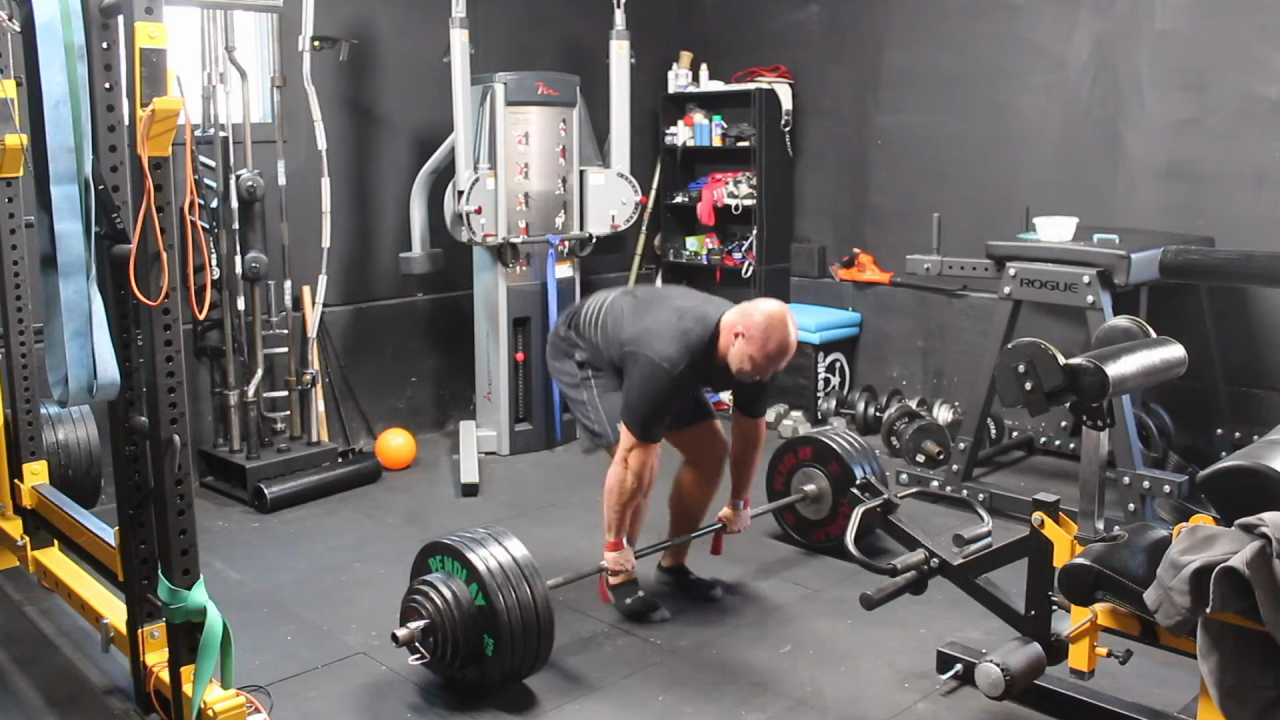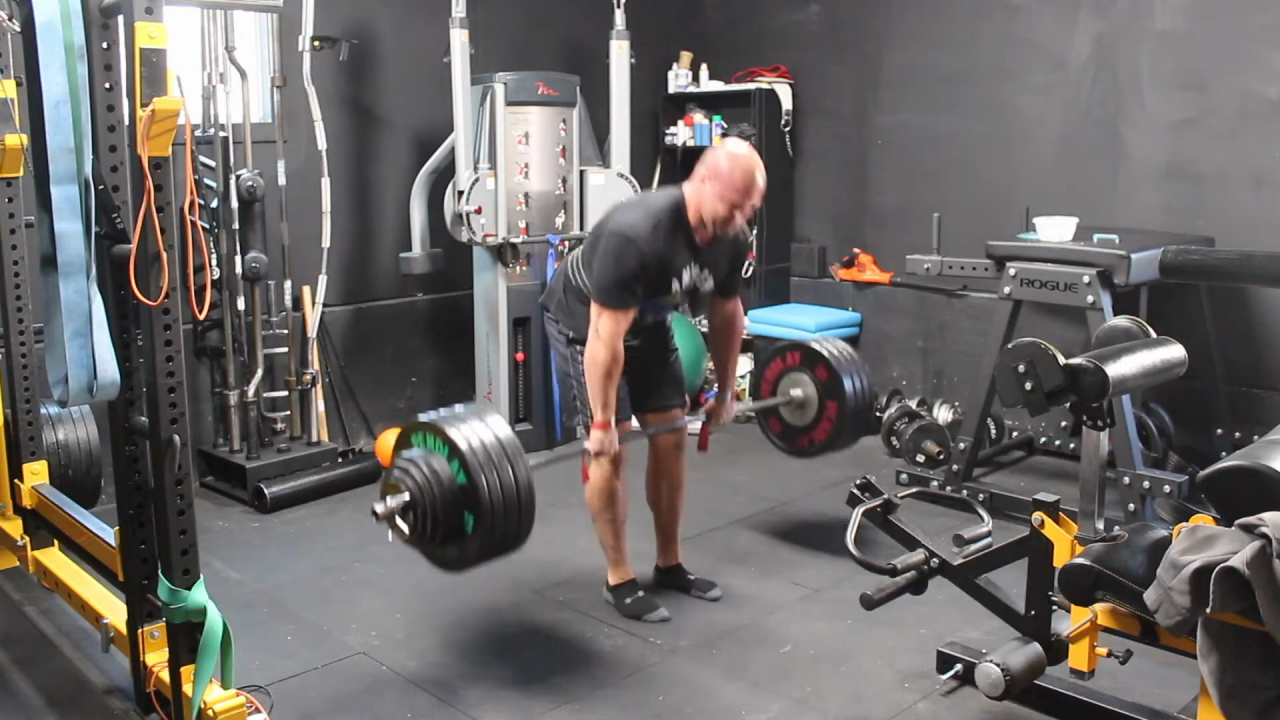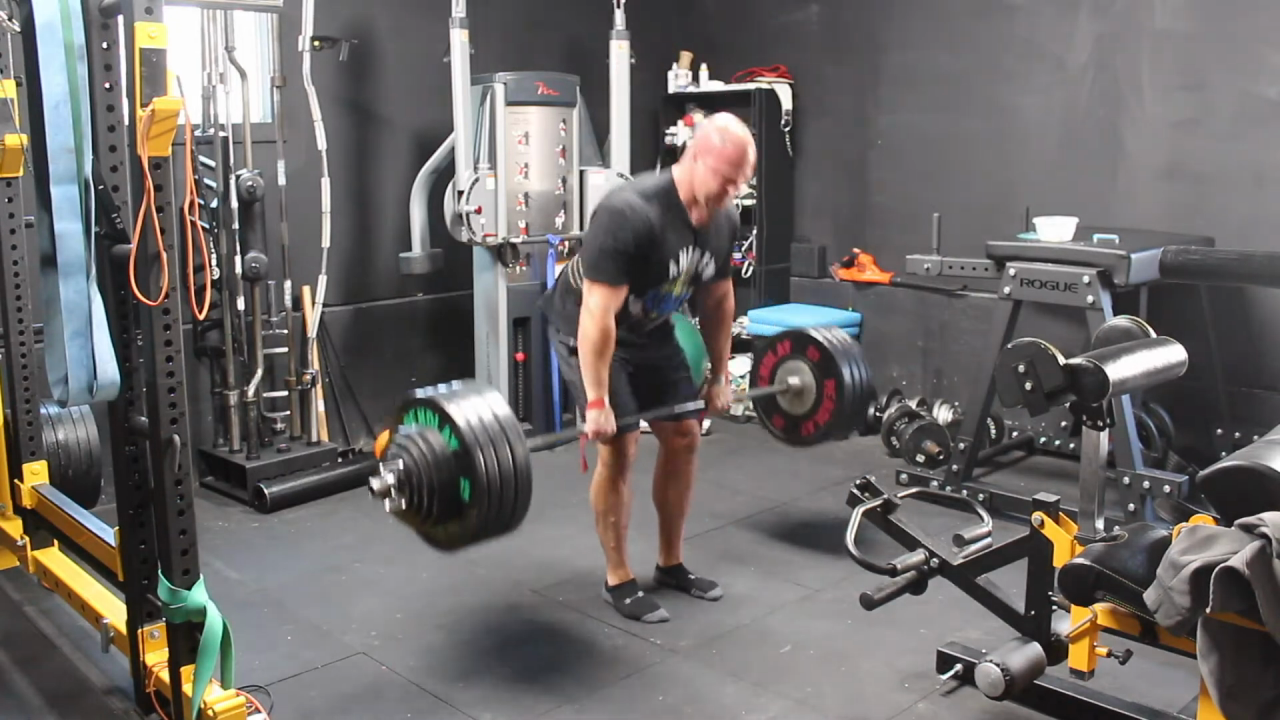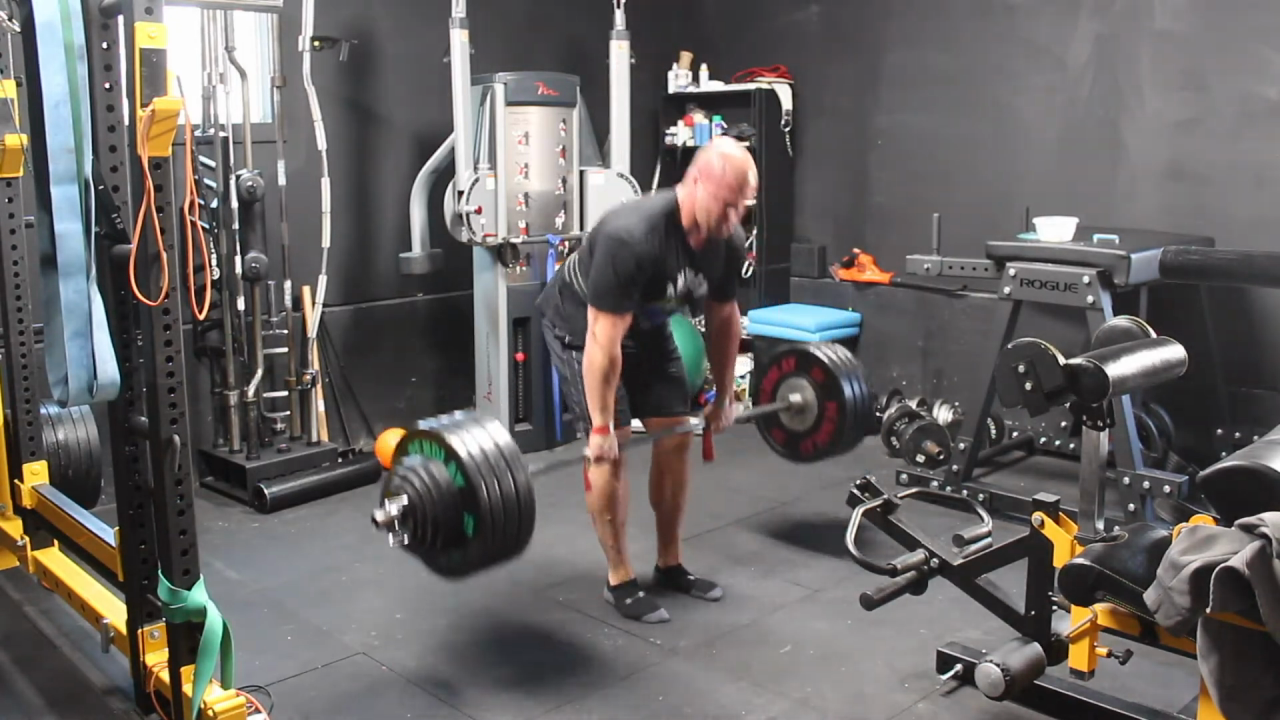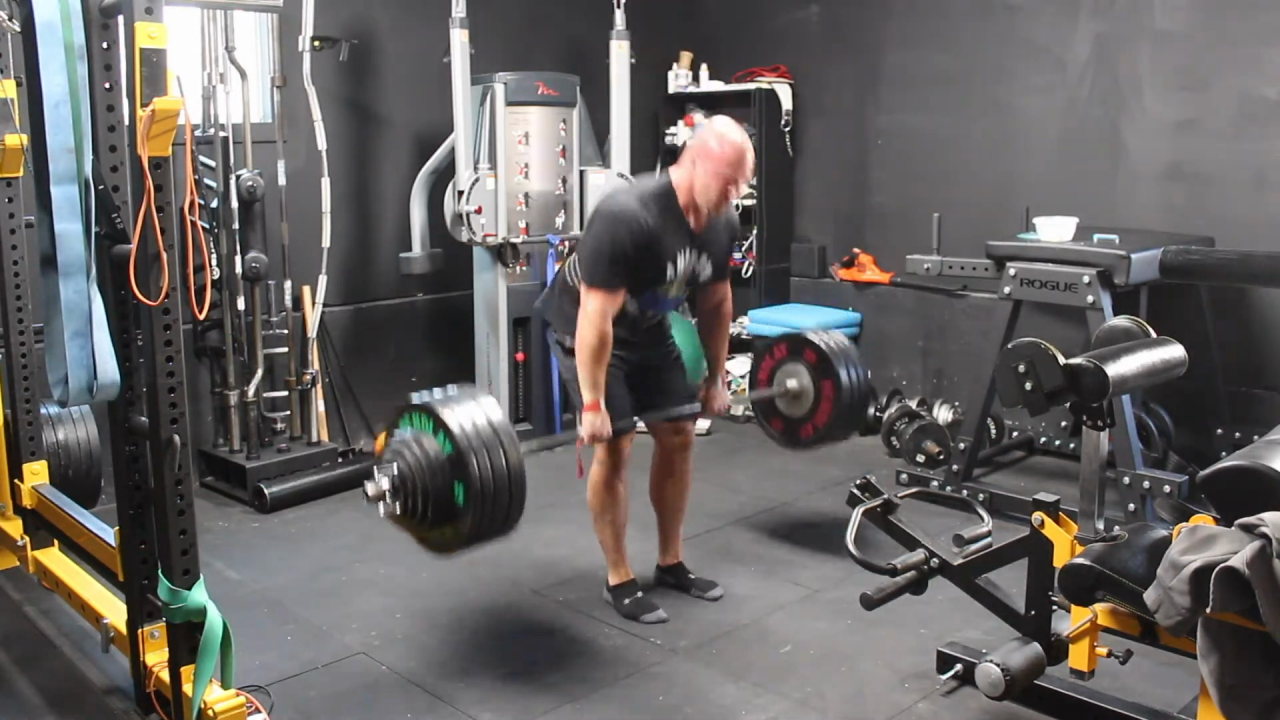
dt=1s
person 1, frame 1
left shoulder: (754, 352)
right shoulder: (666, 360)
left elbow: (750, 429)
right elbow: (632, 460)
left wrist: (739, 503)
right wrist: (615, 545)
left hip: (629, 341)
right hip: (584, 352)
left knee: (714, 448)
right knee: (642, 462)
left ankle: (673, 564)
right ankle: (619, 578)
person 1, frame 2
left shoulder: (729, 240)
right shoulder: (635, 235)
left elbow: (727, 316)
right elbow: (606, 337)
left wrist: (725, 393)
right wrist: (601, 424)
left hip: (648, 326)
right hip: (581, 322)
left knee: (670, 440)
right knee: (612, 452)
left ankle: (670, 565)
right ankle: (619, 580)
person 1, frame 3
left shoulder: (724, 219)
right shoulder: (629, 213)
left elbow: (717, 298)
right elbow: (598, 313)
left wrist: (719, 375)
right wrist: (596, 402)
left hip: (653, 331)
right hip: (589, 324)
left knee: (683, 437)
right knee: (617, 449)
left ankle: (670, 564)
right ankle: (618, 580)
person 1, frame 4
left shoulder: (726, 243)
right shoulder: (631, 237)
left elbow: (724, 321)
right elbow: (604, 341)
left wrist: (724, 399)
right wrist: (599, 428)
left hip: (645, 328)
right hip: (580, 325)
left knee: (676, 440)
right knee: (612, 454)
left ankle: (670, 566)
right ankle: (619, 581)
person 1, frame 5
left shoulder: (723, 222)
right shoulder: (628, 216)
left elbow: (715, 300)
right elbow: (597, 316)
left wrist: (716, 377)
right wrist: (593, 405)
left hip: (649, 328)
right hip: (586, 319)
left knee: (678, 437)
right knee: (613, 447)
left ankle: (671, 563)
right ankle: (619, 579)
